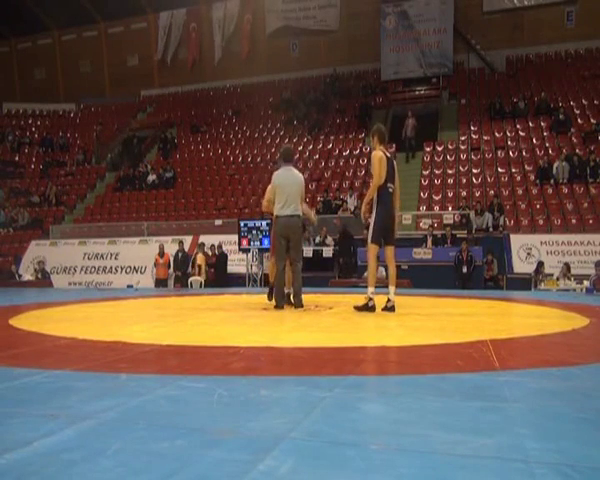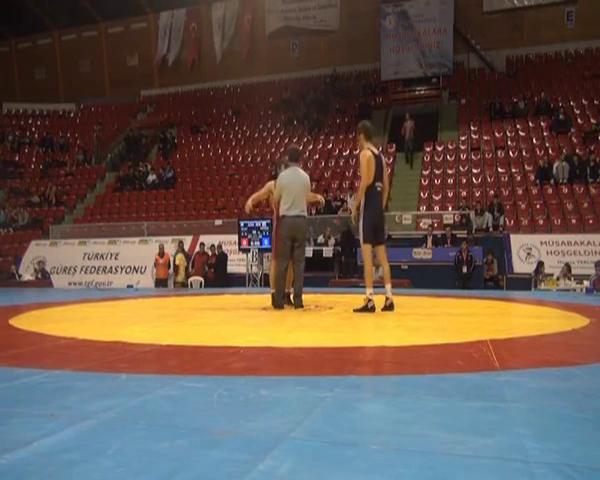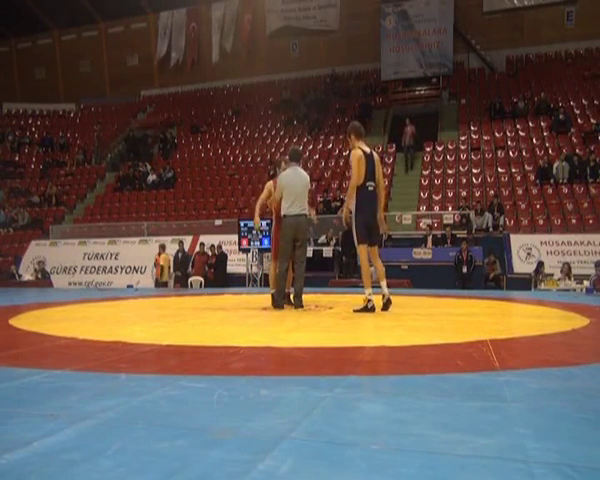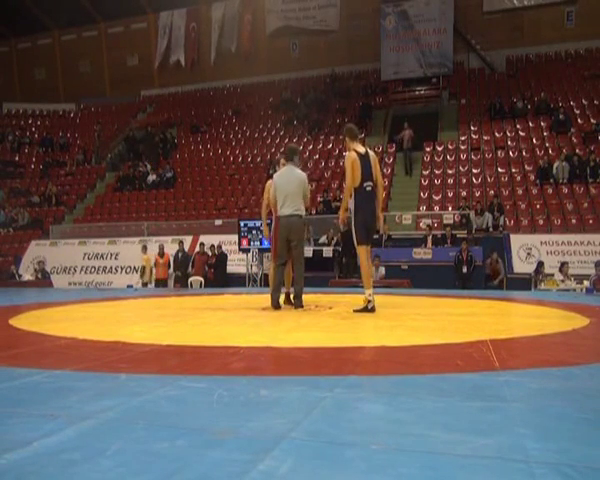
dt=0.5s
person 1, frame 1
left shoulder: (376, 154)
right shoulder: (391, 159)
left elbow: (377, 181)
left wrist: (365, 202)
left hip: (380, 208)
right hip: (390, 210)
left knee: (371, 253)
right knee: (390, 257)
left ankle: (371, 299)
right ankle: (391, 300)
person 1, frame 2
left shoulder: (365, 153)
right shoulder: (380, 155)
left elbow: (365, 181)
left wrist: (355, 204)
left hip: (368, 207)
right hip: (379, 208)
left knee: (367, 254)
right knee: (382, 255)
left ankle: (370, 300)
right ankle: (389, 298)
person 1, frame 3
left shoulder: (356, 153)
right shoulder: (374, 155)
left elbow: (355, 182)
right elbow: (381, 185)
left wrist: (346, 207)
right wrist: (381, 212)
left hip: (360, 207)
right hip: (373, 208)
left knee: (363, 256)
right knee: (375, 255)
left ankle: (369, 301)
right ankle: (385, 294)
person 1, frame 4
left shoulder: (350, 156)
right shoulder: (371, 154)
left elbow: (349, 185)
right elbow: (379, 184)
left wrist: (342, 209)
right wrist: (379, 210)
left hip: (359, 208)
right hip: (372, 208)
left knee: (363, 256)
right knee: (367, 254)
left ankle: (369, 301)
right ankle: (370, 296)
person 2, frame 1
left shoulder: (276, 176)
right shoulder: (300, 177)
left elbow: (272, 199)
right wrist: (305, 209)
left hip: (280, 220)
right hip: (295, 220)
left knee: (280, 262)
right knee: (296, 261)
left ankle: (280, 300)
right ankle: (297, 299)
person 2, frame 2
left shoulder: (282, 176)
right shoulder: (305, 177)
left elbow: (275, 199)
left wrist: (276, 205)
right wrist: (317, 197)
left hip: (285, 220)
right hip: (301, 220)
left knee: (283, 261)
right knee: (299, 262)
left ankle: (279, 299)
right ankle: (298, 299)
person 2, frame 3
left shoulder: (283, 176)
right shoulder: (306, 177)
left elbow: (276, 199)
left wrist: (272, 205)
left hip: (288, 220)
right hip: (302, 219)
left knee: (283, 261)
right knee: (300, 262)
left ankle: (279, 300)
right ankle: (298, 299)
person 2, frame 4
left shoulder: (277, 176)
right shoulder: (302, 176)
left elbow: (272, 202)
right elbow: (307, 201)
left hip: (282, 220)
right hip: (297, 220)
left knee: (280, 261)
right knee: (298, 262)
left ankle: (275, 298)
right ankle: (298, 299)
person 3, frame 1
right shoulder: (272, 188)
left elbow: (301, 205)
right elbow: (264, 206)
left wrist: (310, 213)
right wrist: (271, 207)
left knee: (289, 261)
right knee: (274, 258)
left ankle: (287, 295)
right ankle: (272, 283)
person 3, frame 2
right shoulder: (272, 185)
right elbow: (258, 196)
left wrist: (316, 196)
right wrist: (250, 201)
right hip: (279, 224)
left knee: (290, 262)
right knee: (275, 261)
left ankle: (287, 294)
right ankle: (274, 295)
person 3, frame 3
right shoulder: (271, 185)
right elbow: (260, 202)
right wrist: (257, 217)
right hip: (278, 224)
right knee: (275, 261)
left ankle: (287, 295)
right ankle: (273, 295)
person 3, frame 4
right shoulder: (271, 183)
right elbow: (265, 205)
right wrist: (264, 225)
left knee: (289, 260)
right knee: (275, 261)
left ankle: (287, 295)
